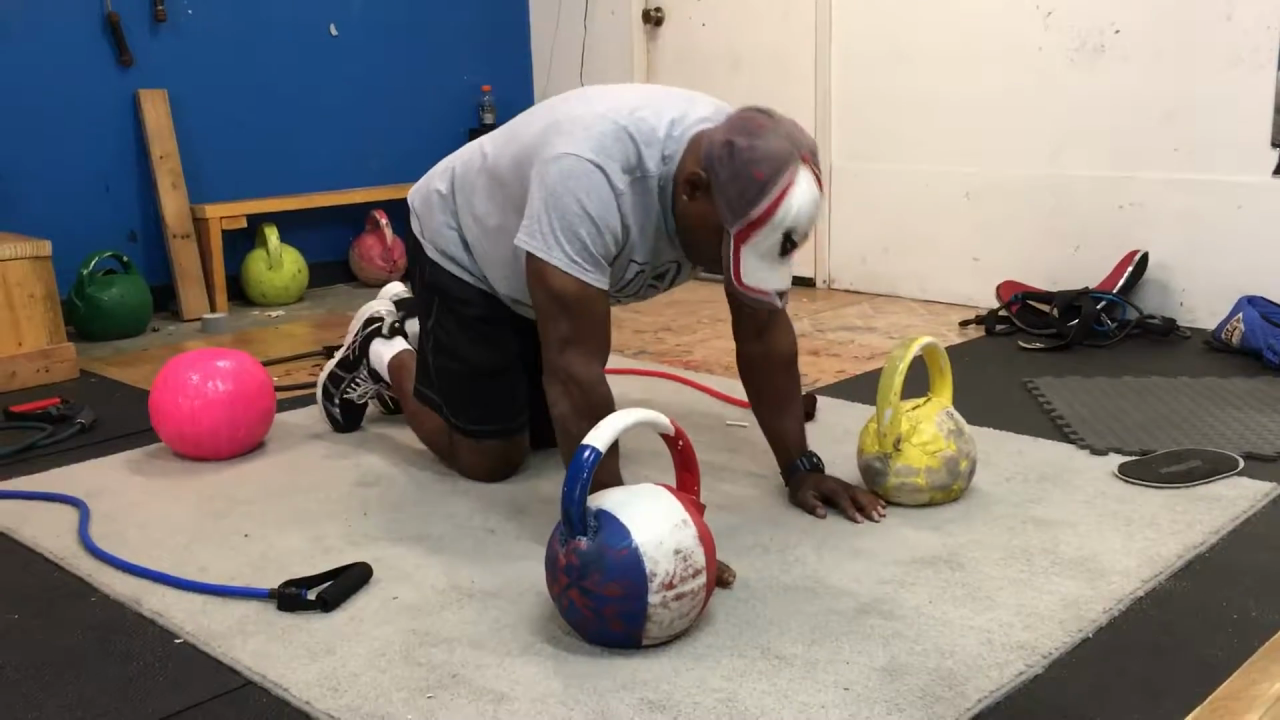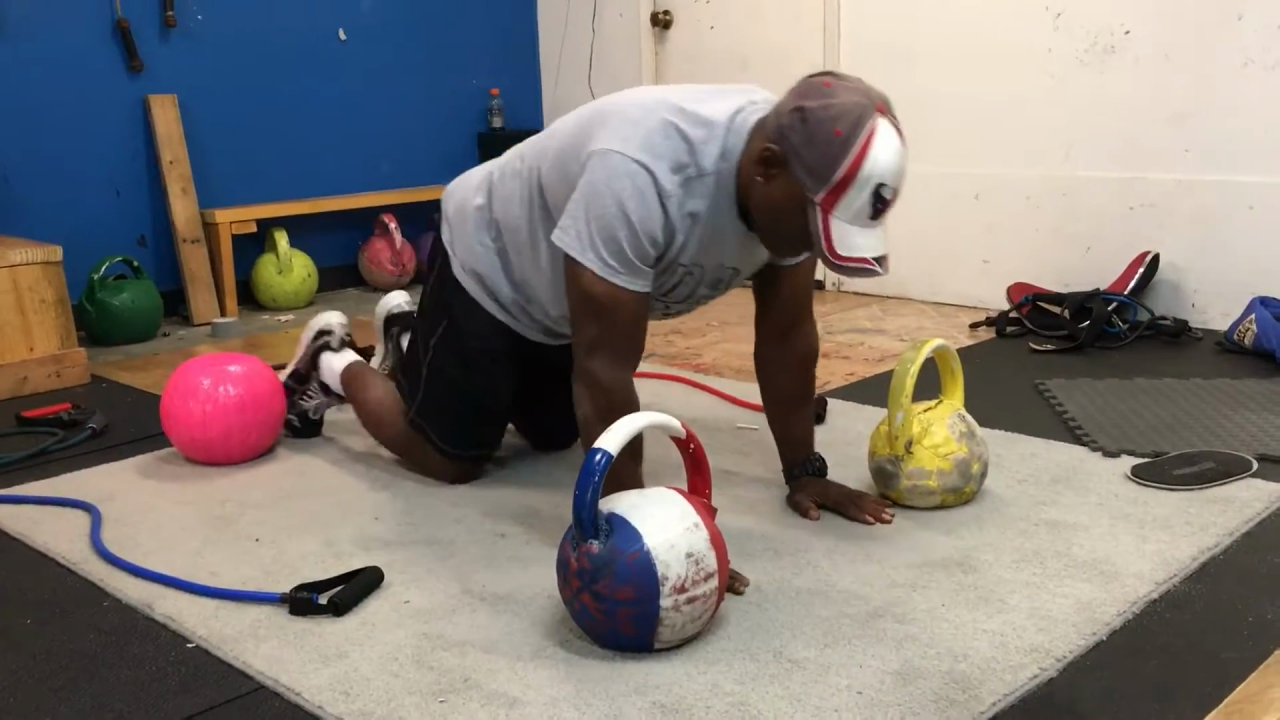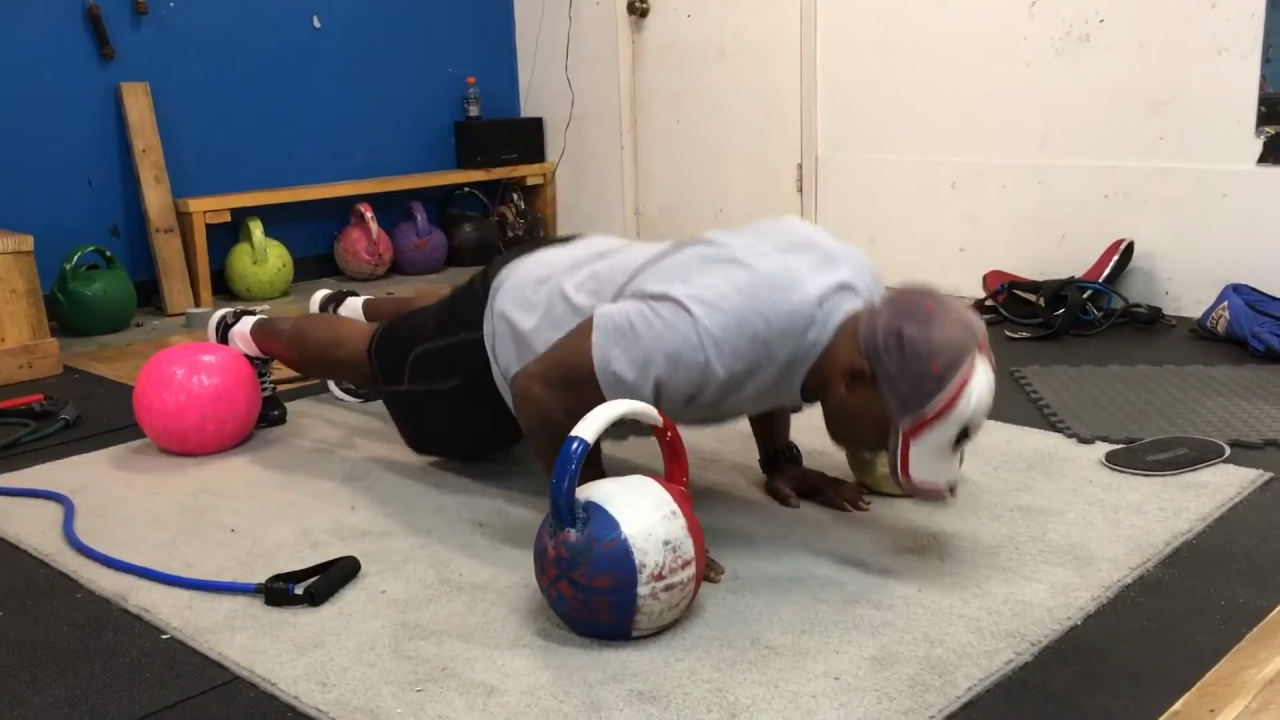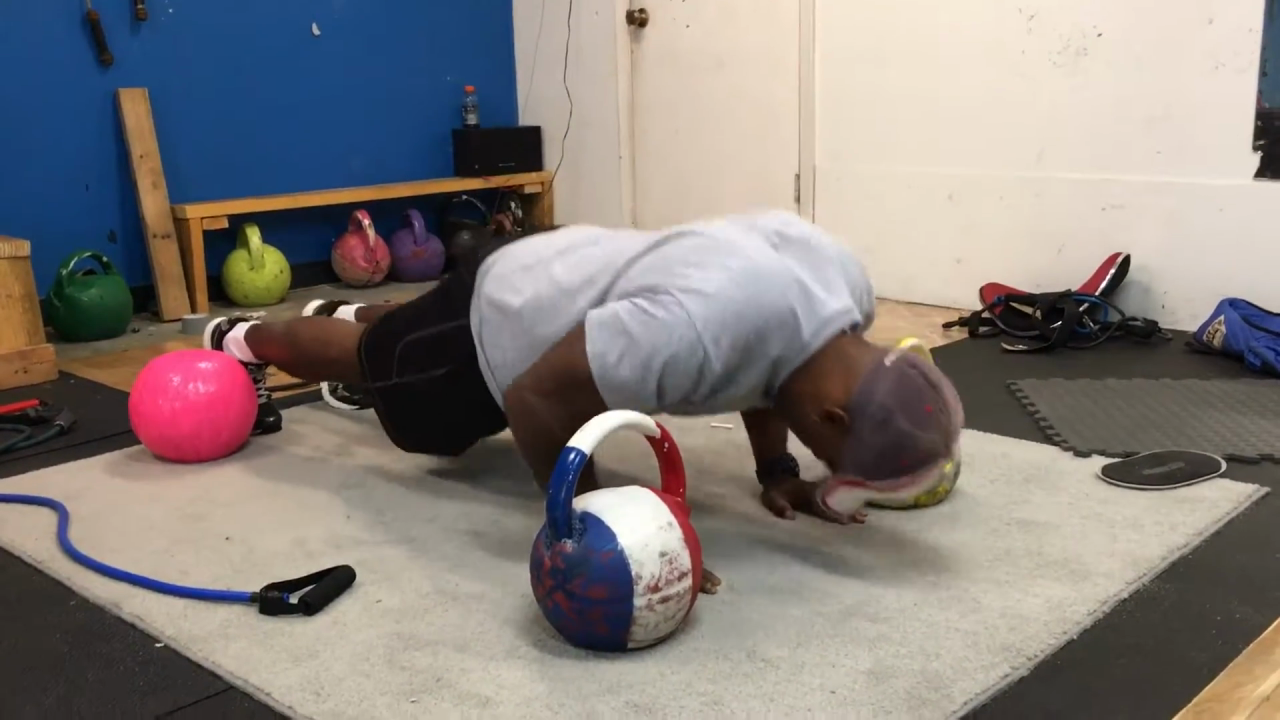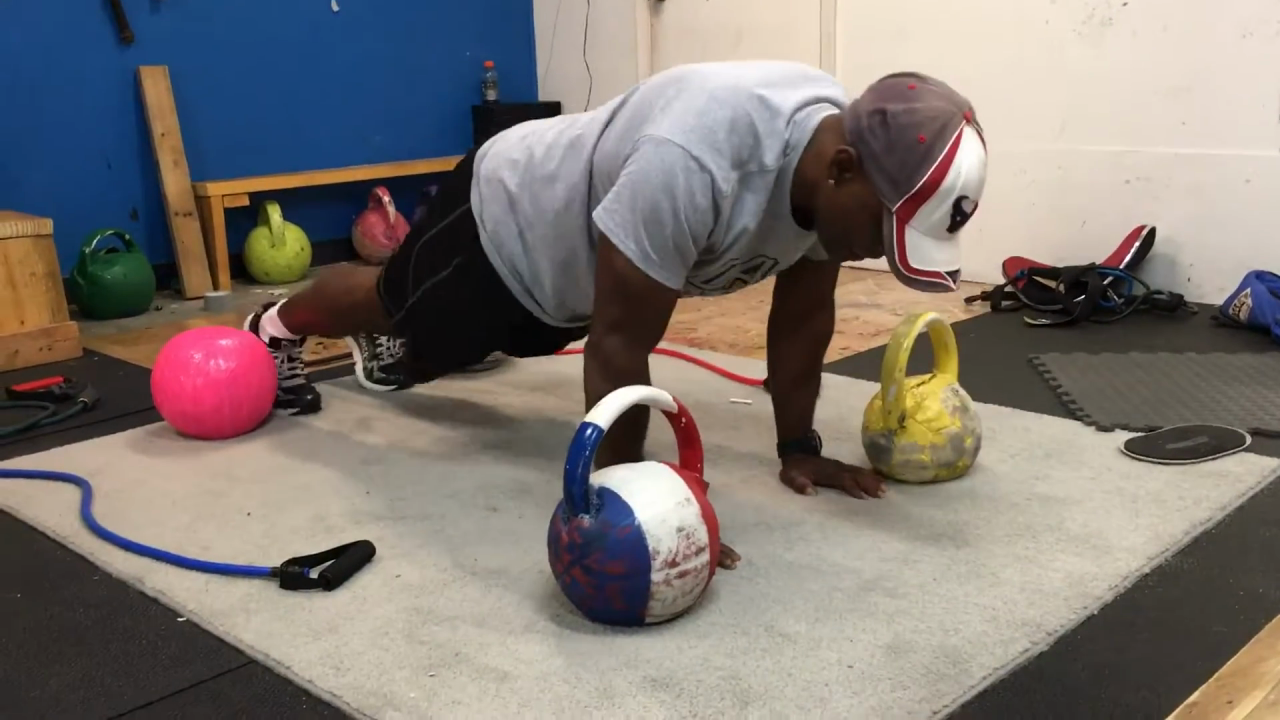
dt=1s
person 1, frame 1
left shoulder: (750, 185)
right shoulder: (591, 177)
left elbow: (765, 334)
right elbow: (577, 367)
left wrist: (801, 471)
left hip: (551, 273)
right hip: (465, 246)
left knee: (549, 432)
right knee: (490, 457)
left ankle: (415, 325)
right ankle: (381, 351)
person 1, frame 2
left shoulder: (794, 176)
right shoulder: (644, 174)
left elbow: (787, 336)
right elbow: (605, 372)
left wrist: (803, 472)
left hip: (564, 287)
right hip: (491, 258)
left knee: (548, 434)
right knee: (447, 457)
left ankle: (408, 330)
right ankle: (333, 363)
person 1, frame 3
left shoulder: (852, 300)
right shoulder: (702, 333)
right elbow: (540, 392)
left wrist: (780, 461)
left hip: (587, 301)
right hip: (517, 344)
left knee: (437, 321)
right knee: (378, 362)
left ankle: (351, 308)
right ankle: (248, 332)
person 1, frame 4
left shoulder: (846, 292)
right shoulder: (697, 330)
right elbow: (531, 402)
left wrist: (776, 469)
left hip: (573, 274)
right hip: (504, 322)
left knee: (427, 324)
right knee: (373, 359)
left ankle: (348, 310)
right ankle: (243, 338)
person 1, frame 5
left shoulder: (841, 151)
right shoulder: (692, 163)
left elbow: (802, 310)
right elbow: (620, 345)
left wrist: (799, 451)
left hip: (574, 248)
right hip: (509, 216)
left knee: (437, 326)
right knee: (398, 304)
left ankle: (369, 342)
right ankle: (277, 324)
